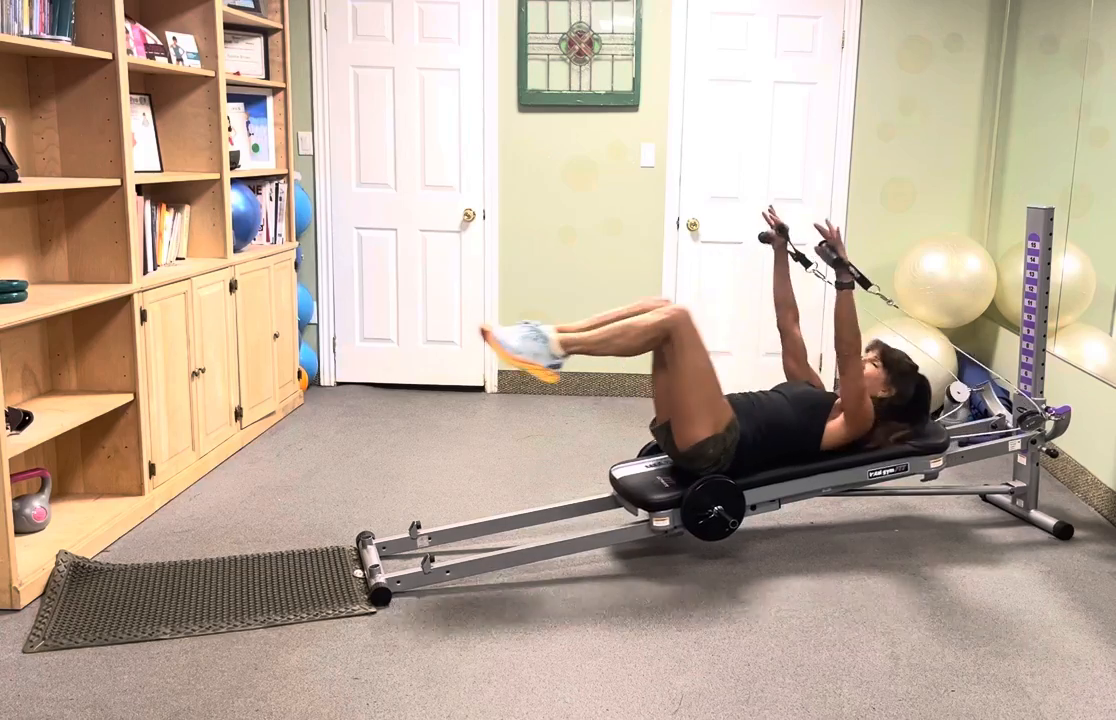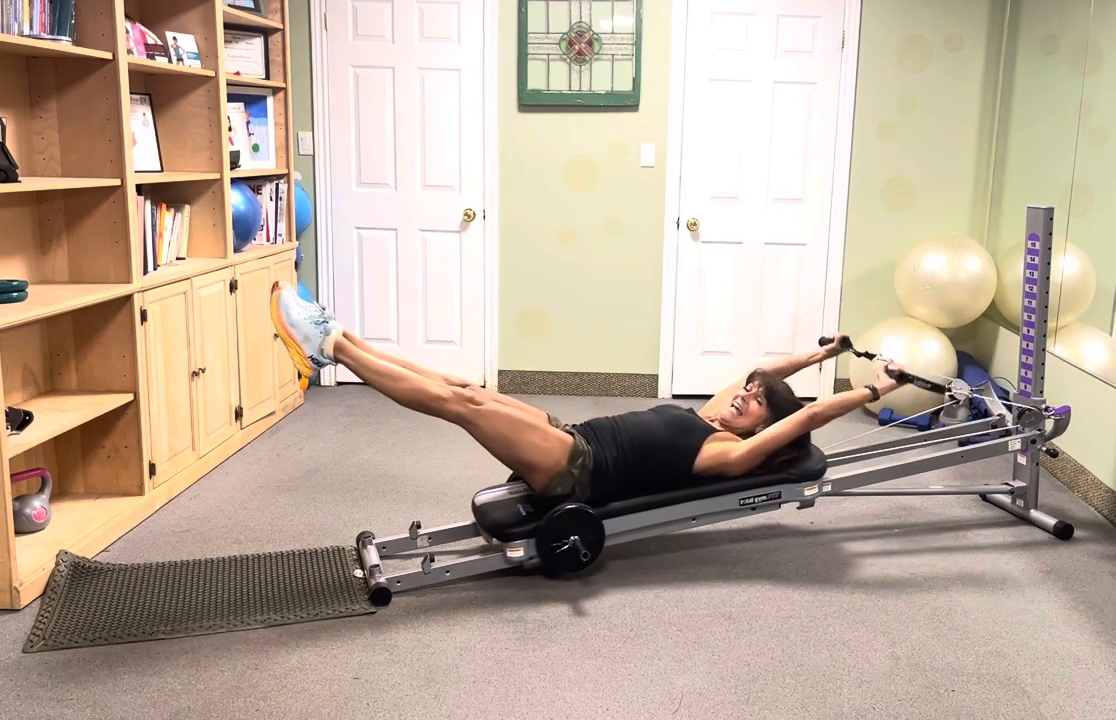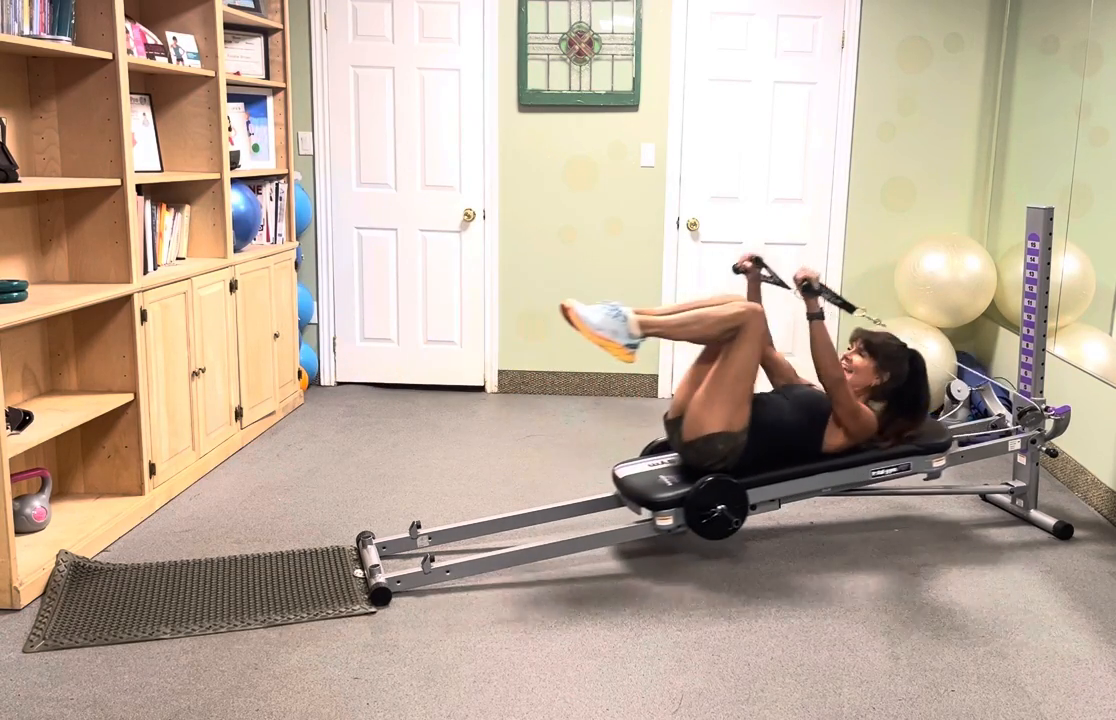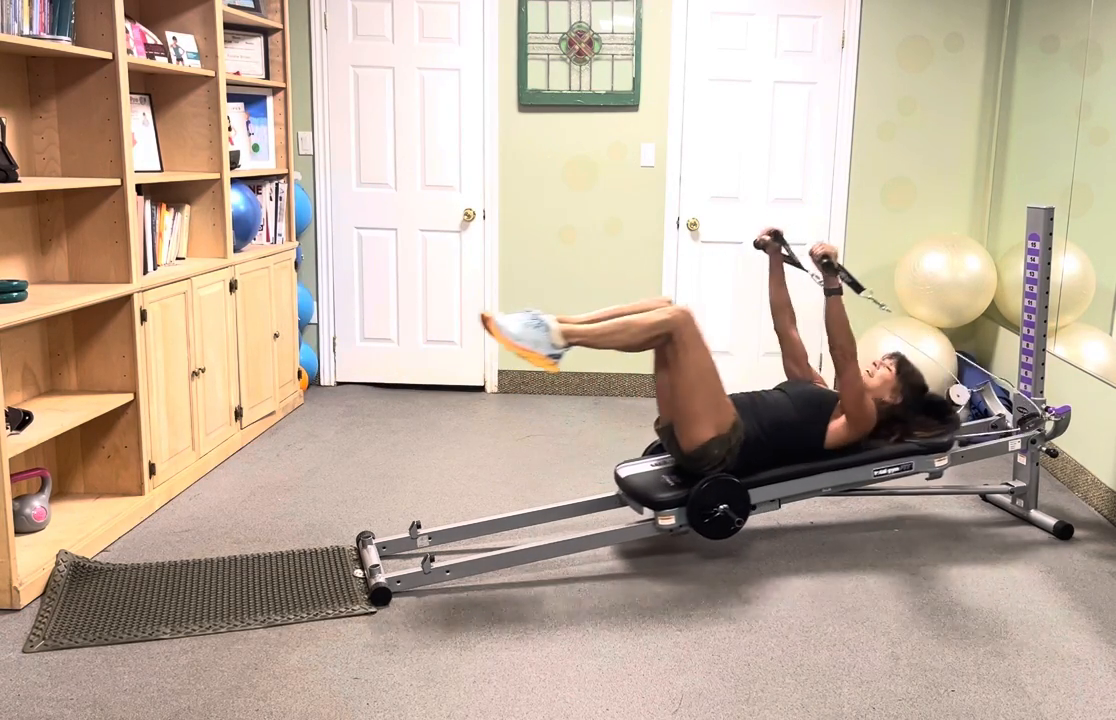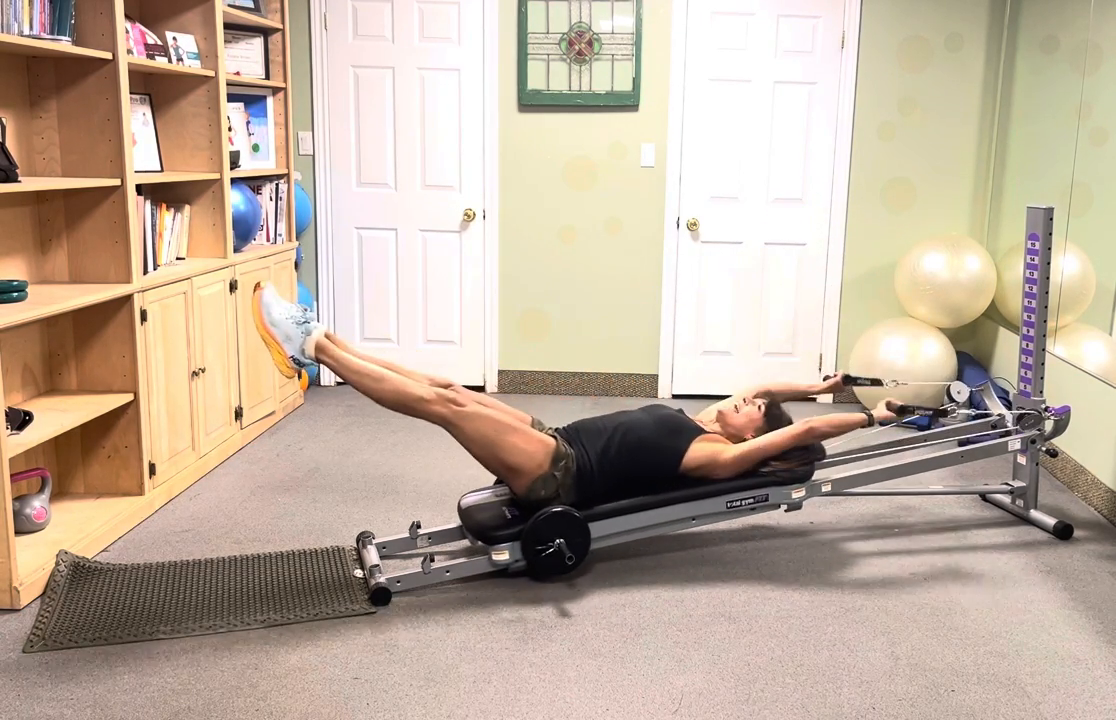
dt=1s
person 1, frame 1
left shoulder: (857, 422)
right shoulder: (812, 392)
left elbow: (846, 349)
right elbow: (789, 325)
left wrist: (843, 277)
right wrist: (780, 253)
left hip: (715, 447)
right hip: (683, 431)
left knee: (674, 320)
right knee: (662, 307)
left ankle: (556, 347)
right ankle: (555, 341)
person 1, frame 2
left shoulder: (734, 454)
right shoulder: (707, 421)
left elbow: (805, 415)
right elbow: (759, 371)
left wrist: (872, 391)
right wrist: (823, 353)
left hip: (579, 471)
right hip: (574, 440)
left knee: (461, 402)
right knee: (462, 388)
left ankle: (332, 346)
right ankle: (338, 341)
person 1, frame 3
left shoulder: (860, 422)
right shoulder: (810, 395)
left elbow: (832, 377)
right elbow: (764, 346)
left wrist: (814, 311)
right wrist: (754, 281)
left hip: (719, 446)
right hip: (689, 429)
left knee: (749, 314)
right knee: (733, 307)
left ankle: (634, 326)
right ankle: (631, 322)
person 1, frame 4
left shoulder: (861, 421)
right shoulder: (813, 389)
left elbow: (844, 352)
right elbow: (786, 329)
left wrist: (831, 284)
right wrist: (776, 263)
left hip: (719, 448)
right hip: (687, 433)
left knee: (677, 319)
right knee: (666, 309)
left ankle: (558, 337)
right ankle: (557, 331)
person 1, frame 5
left shoulder: (721, 458)
right shoulder: (701, 429)
left elbow: (799, 430)
right elbow: (759, 385)
left wrist: (870, 415)
right wrist: (824, 384)
left hip: (561, 476)
right hip: (558, 442)
left knee: (444, 404)
right knee: (445, 387)
left ankle: (313, 348)
right ankle: (322, 342)
